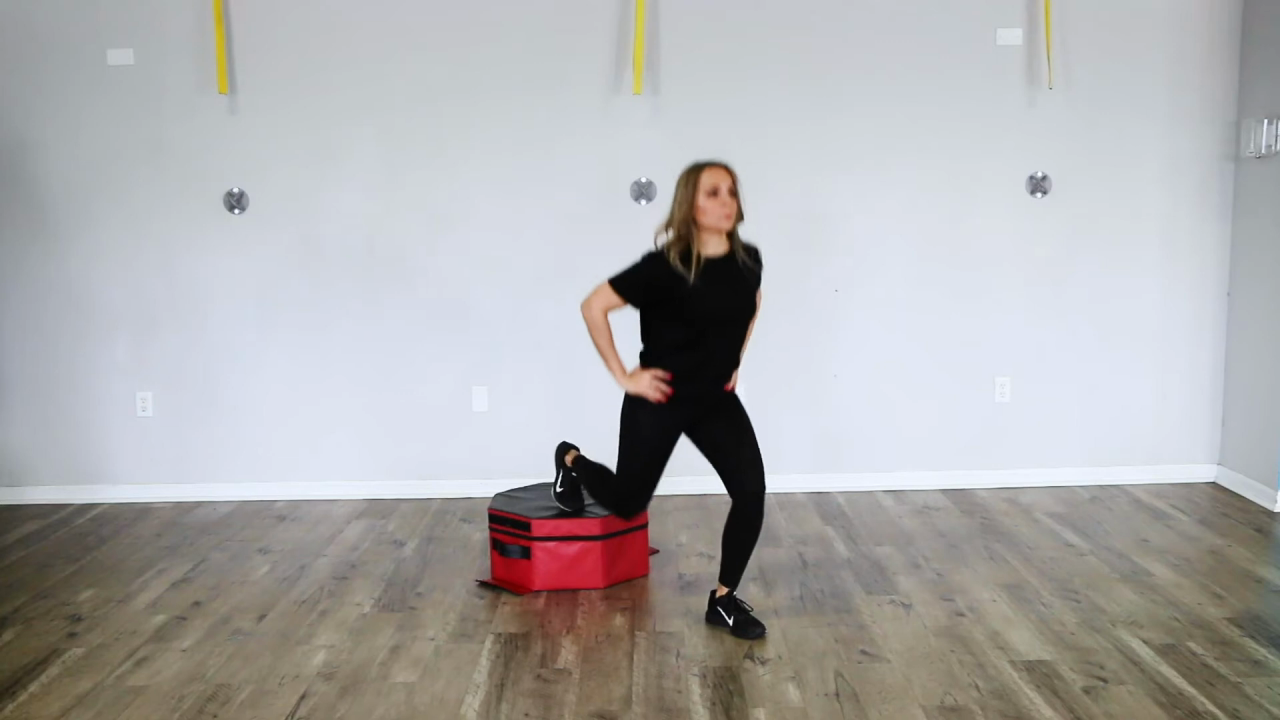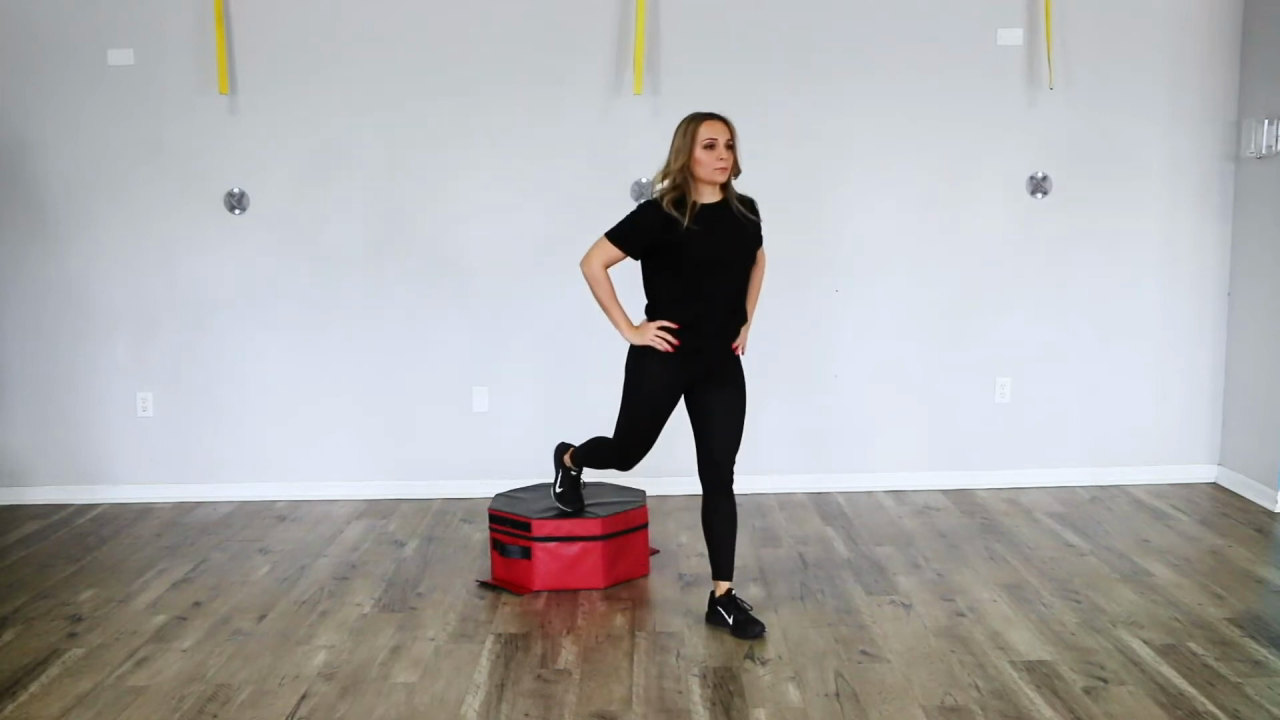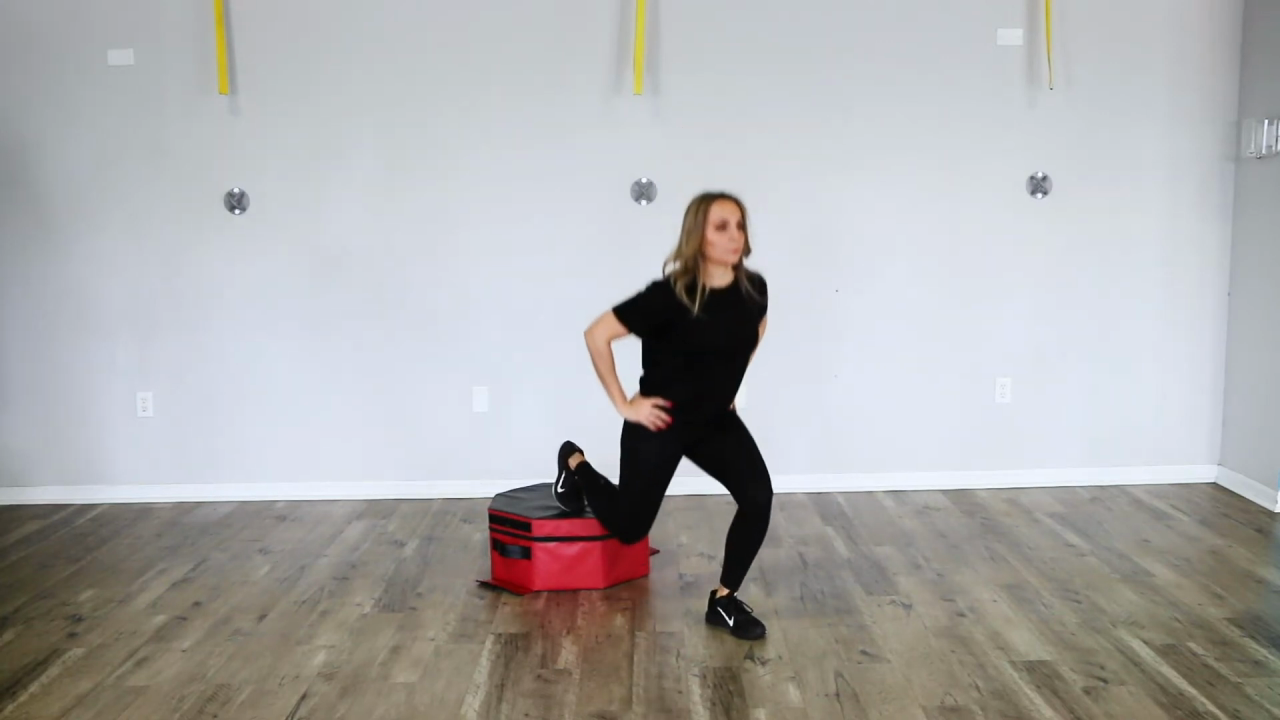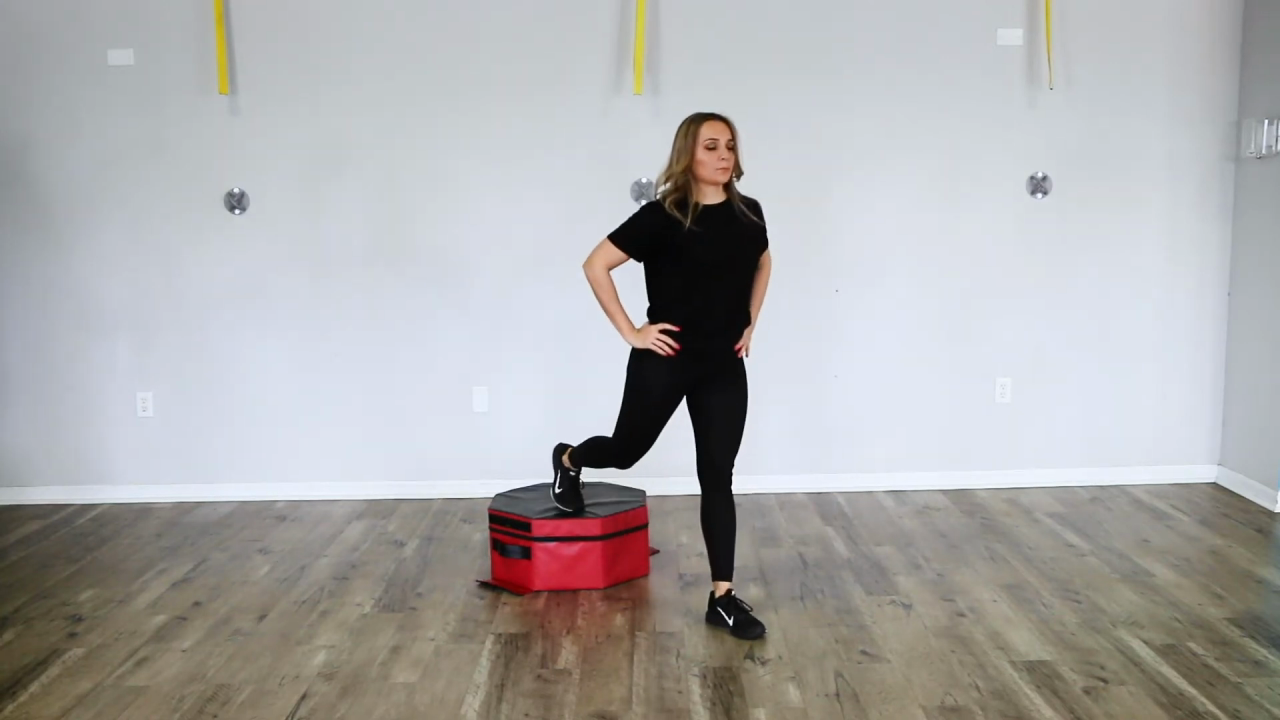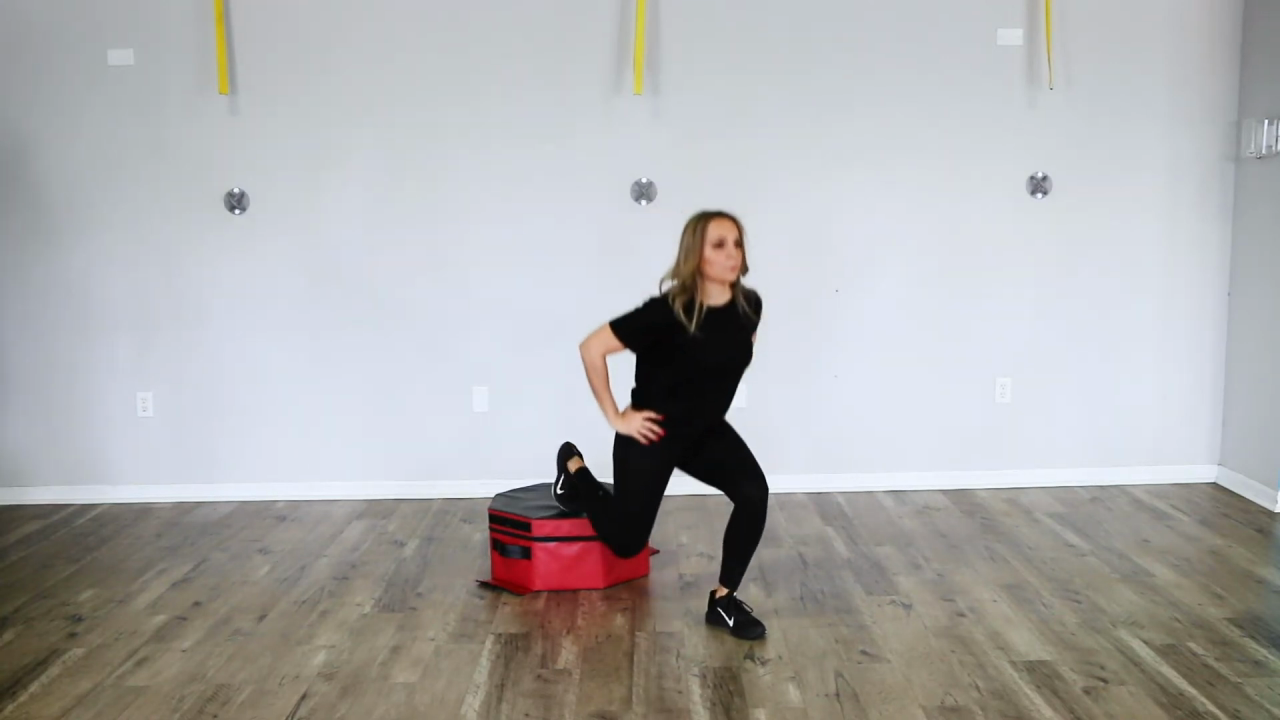
dt=1s
person 1, frame 1
left shoulder: (748, 260)
right shoulder: (665, 266)
right elbow: (594, 306)
right wrist: (623, 376)
left hip: (716, 401)
right hip: (660, 402)
left knee: (751, 491)
right knee: (628, 502)
left ankle: (724, 598)
right ankle: (571, 463)
person 1, frame 2
left shoulder: (745, 212)
right shoulder: (660, 214)
right elbow: (593, 263)
left wrist: (745, 322)
right wrist: (628, 330)
left hip: (721, 362)
right hip: (663, 358)
left knee: (719, 477)
right knee: (627, 452)
left ankle: (723, 597)
right ankle: (568, 461)
person 1, frame 3
left shoulder: (753, 289)
right shoulder: (669, 296)
right elbow: (597, 335)
right wrist: (623, 404)
left hip: (716, 422)
right hip: (660, 426)
left knee: (758, 496)
right knee: (629, 527)
left ankle: (724, 599)
right ankle: (575, 465)
person 1, frame 4
left shoulder: (748, 213)
right shoulder: (663, 216)
left elbow: (762, 265)
right elbow: (596, 265)
left wrist: (750, 324)
right wrist: (630, 332)
left hip: (723, 365)
right hip: (665, 360)
left knee: (718, 478)
right knee: (626, 451)
left ankle: (722, 597)
right ankle: (567, 462)
person 1, frame 5
left shoulder: (748, 305)
right shoulder: (667, 313)
right elbow: (592, 349)
right wrist: (615, 417)
left hip: (706, 432)
right hip: (652, 435)
left knee: (754, 493)
right knee: (626, 540)
left ankle: (724, 599)
right ankle: (573, 469)
